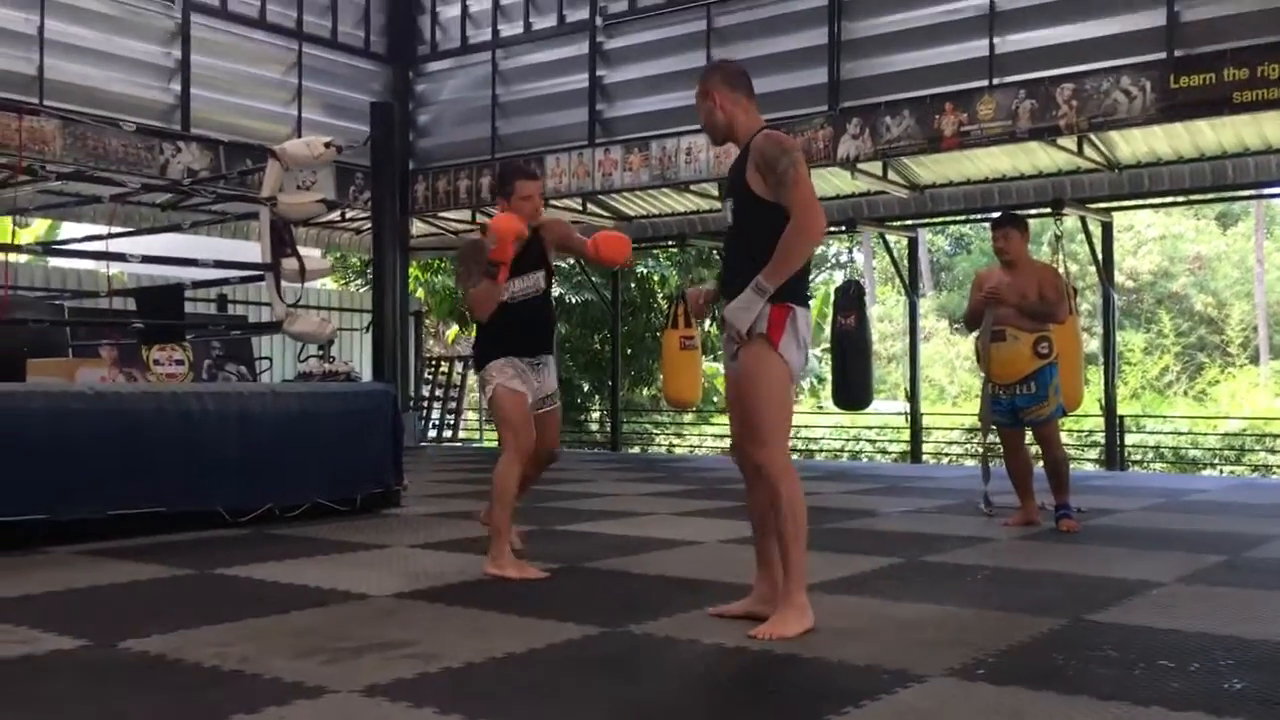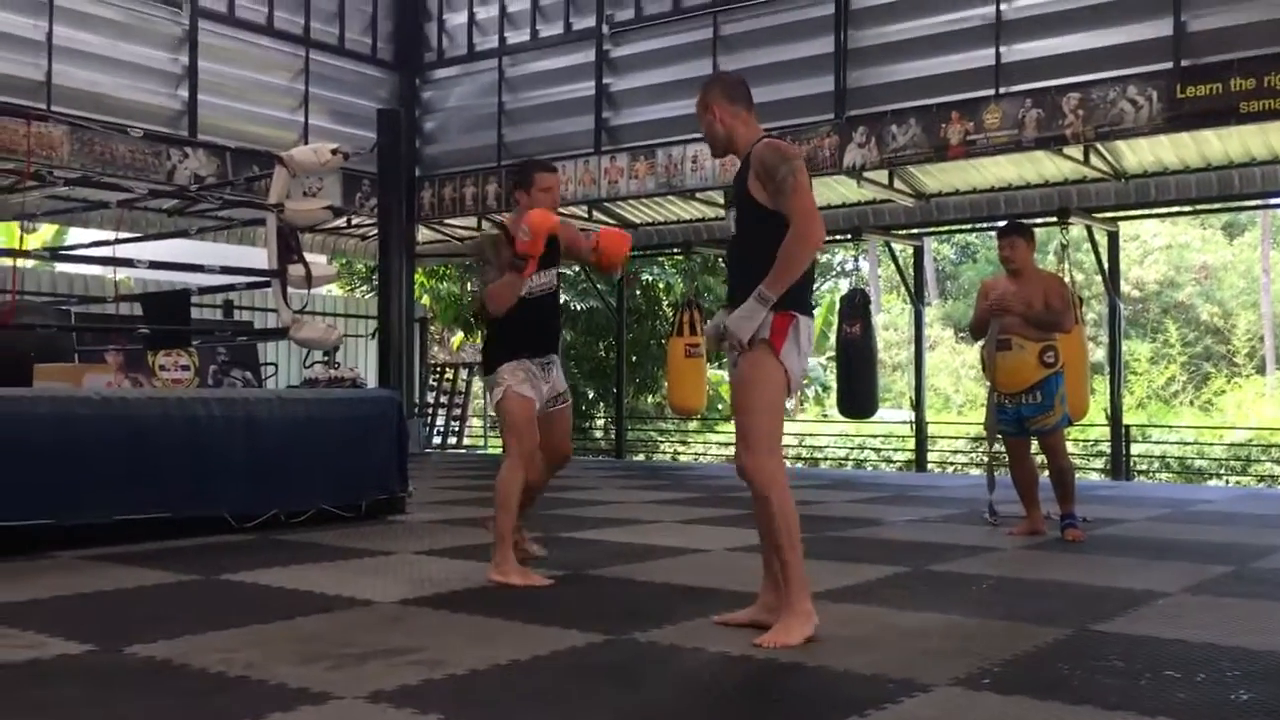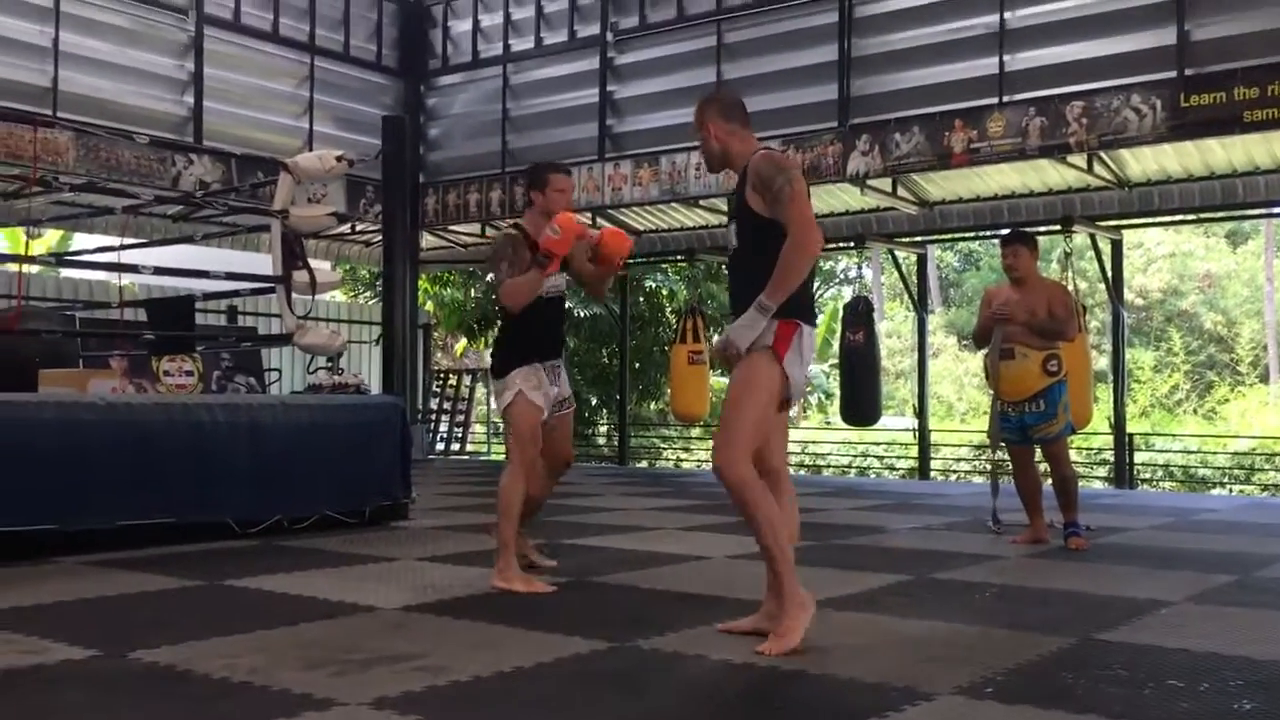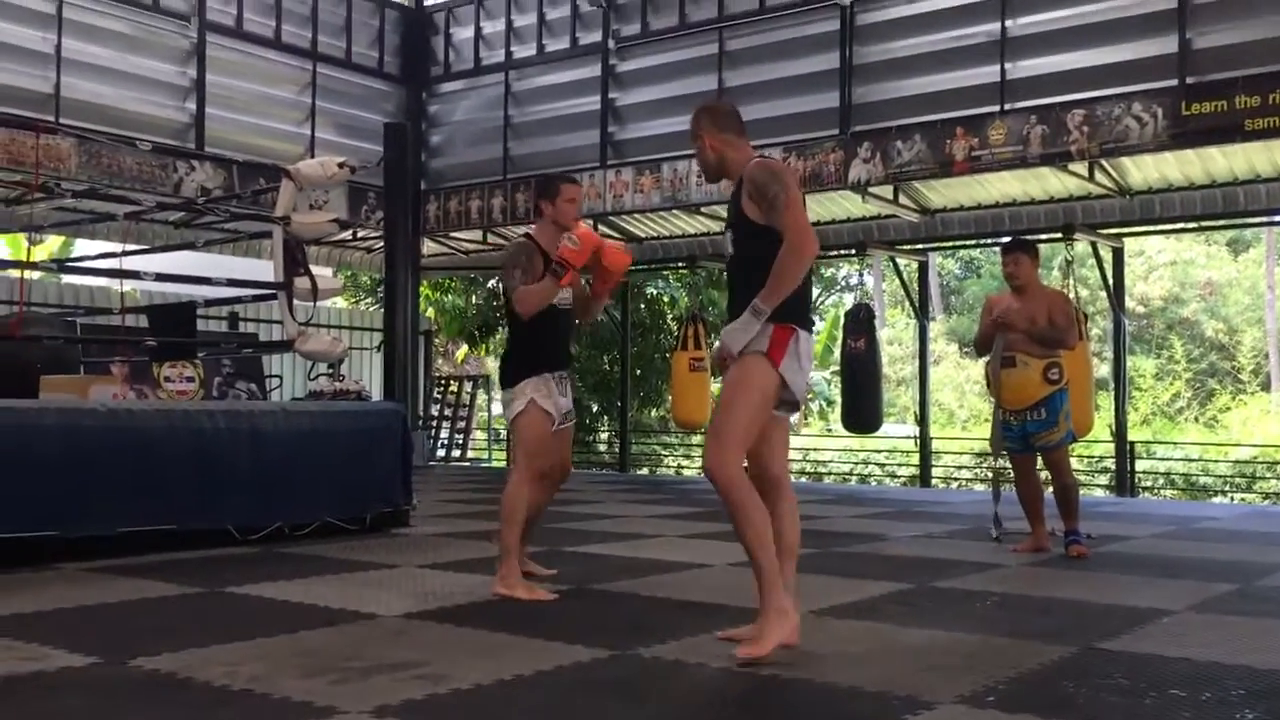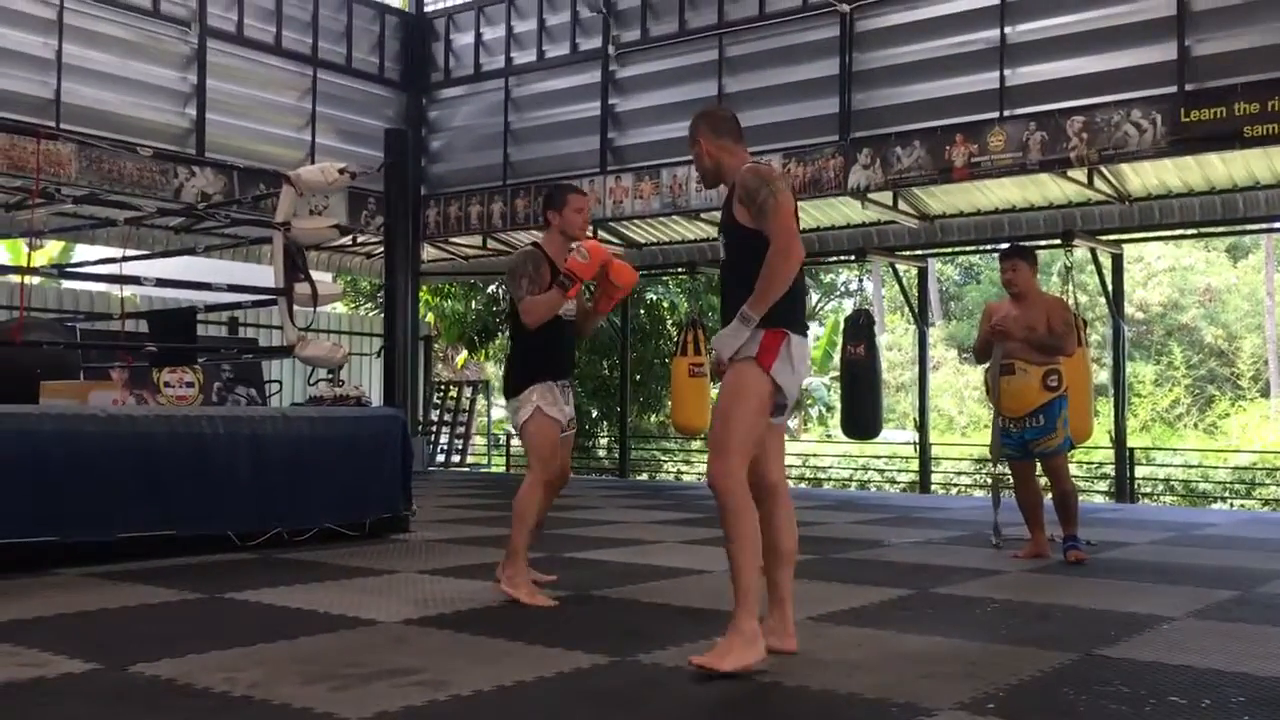
dt=0.1s
person 1, frame 1
left shoulder: (771, 146)
right shoulder: (747, 158)
left elbow: (811, 224)
left wrist: (755, 294)
right wrist: (718, 289)
left hip: (771, 318)
right hip: (748, 321)
left knee: (770, 457)
right knee: (748, 455)
left ankle: (796, 600)
right ankle: (768, 589)
person 1, frame 2
left shoulder: (771, 155)
right shoulder: (749, 169)
left elbow: (810, 232)
left wrist: (755, 305)
right wrist: (730, 317)
left hip: (776, 325)
right hip: (759, 328)
left knee: (755, 462)
right knee: (762, 463)
left ankle: (799, 601)
right ankle: (775, 599)
person 1, frame 3
left shoulder: (768, 166)
right shoulder: (749, 182)
left elbow: (808, 240)
left wrist: (756, 314)
right wrist: (738, 331)
left hip: (778, 334)
right hip: (762, 336)
left knee: (732, 462)
right knee: (768, 471)
left ankle: (793, 595)
right ankle: (777, 606)
person 1, frame 4
left shoulder: (766, 173)
right shoulder: (748, 190)
left elbow: (803, 244)
left wrist: (750, 318)
right wrist: (740, 334)
left hip: (776, 337)
right hip: (766, 340)
left knee: (722, 462)
right knee: (769, 477)
left ankle: (777, 604)
right ankle: (777, 613)
person 1, frame 5
left shoulder: (756, 178)
right shoulder: (743, 195)
left elbow: (789, 250)
left wrist: (740, 323)
right wrist: (736, 337)
left hip: (768, 342)
right hip: (760, 345)
left knee: (726, 473)
right knee: (768, 484)
left ankle: (747, 625)
right ankle: (779, 624)
person 2, frame 1
left shoulder: (549, 232)
right shoulder: (476, 247)
left elbow: (593, 250)
right elbow: (480, 311)
left wrist: (605, 250)
right wrist: (498, 263)
left hip: (540, 357)
right hip: (500, 359)
left knee: (546, 451)
right knee: (520, 445)
left ankle: (498, 510)
right ankle: (499, 555)
person 2, frame 2
left shoulder: (562, 234)
right shoulder: (493, 243)
left elbow: (606, 270)
right elbow: (497, 304)
left wrist: (610, 255)
right wrist: (526, 257)
left hip: (547, 358)
right hip: (509, 360)
left knee: (558, 452)
right knee: (523, 451)
left ankle: (510, 523)
right ankle: (503, 561)
person 2, frame 3
left shoulder: (565, 242)
right shoulder: (509, 242)
left elbow: (596, 289)
right elbow: (511, 300)
left wrist: (608, 262)
right wrist: (546, 257)
left hip: (552, 363)
right hip: (518, 365)
left knee: (559, 458)
right knee: (524, 459)
left ankle: (516, 534)
right ankle: (505, 567)
person 2, frame 4
left shoulder: (571, 250)
right shoulder: (522, 252)
left elbow: (584, 315)
right elbow: (524, 306)
left wrist: (605, 280)
right wrist: (563, 267)
left hip: (557, 374)
right hip: (527, 375)
left knee: (555, 469)
right knee: (530, 468)
left ankle: (514, 554)
right ankle: (507, 573)
person 2, frame 5
left shoulder: (576, 261)
right shoulder: (528, 260)
left elbow: (582, 327)
right elbow: (530, 316)
left wrist: (608, 296)
right wrist: (570, 280)
left hip: (560, 382)
right hip: (531, 382)
left knee: (555, 477)
right knee: (542, 471)
left ankle: (514, 560)
right ankle: (515, 575)
person 3, frame 1
left shoulder: (1044, 273)
right shoulder: (984, 277)
left elbow: (1060, 313)
right elbow: (969, 324)
left wrist: (1017, 301)
right wrist: (978, 307)
left hip: (1035, 367)
right hip: (998, 371)
left knee: (1049, 438)
right knee: (1010, 442)
left ankle: (1063, 508)
right ankle: (1028, 507)
person 3, frame 2
left shoulder: (1050, 282)
right shoulder: (990, 286)
left elbow: (1066, 322)
right elbow: (975, 333)
left wrist: (1022, 310)
right wrist: (985, 316)
left hip: (1040, 377)
right hip: (1003, 381)
left knee: (1054, 448)
right knee: (1016, 451)
left ankle: (1069, 518)
right ankle: (1033, 517)
person 3, frame 3
left shoulder: (1053, 290)
right shoulder: (993, 294)
left elbow: (1069, 330)
right elbow: (978, 341)
left wrist: (1025, 319)
right wrist: (988, 324)
left hip: (1043, 385)
right hip: (1007, 389)
left knee: (1057, 455)
right knee: (1020, 459)
left ankle: (1072, 526)
right ankle: (1036, 525)
person 3, frame 4
left shoulder: (1054, 298)
right shoulder: (994, 303)
left elbow: (1069, 339)
right elbow: (980, 349)
left wrist: (1024, 327)
right wrist: (989, 331)
left hip: (1045, 393)
right hip: (1008, 397)
left knee: (1058, 463)
right knee: (1022, 467)
left ankle: (1073, 533)
right ankle: (1038, 534)
person 3, frame 5
left shoulder: (1053, 305)
right shoulder: (993, 309)
left elbow: (1068, 346)
right elbow: (979, 356)
left wrist: (1022, 335)
right wrist: (988, 338)
left hip: (1044, 400)
right hip: (1008, 404)
left knee: (1057, 470)
right knee: (1021, 474)
left ankle: (1071, 539)
right ankle: (1038, 540)
